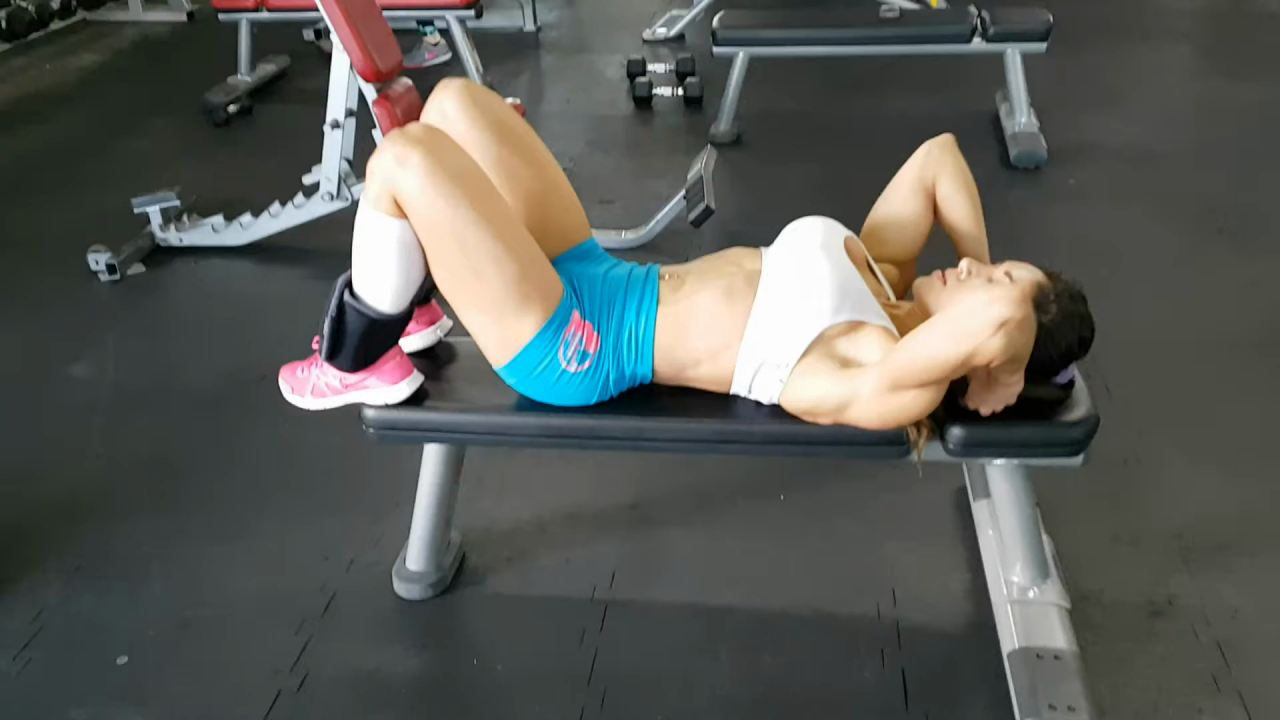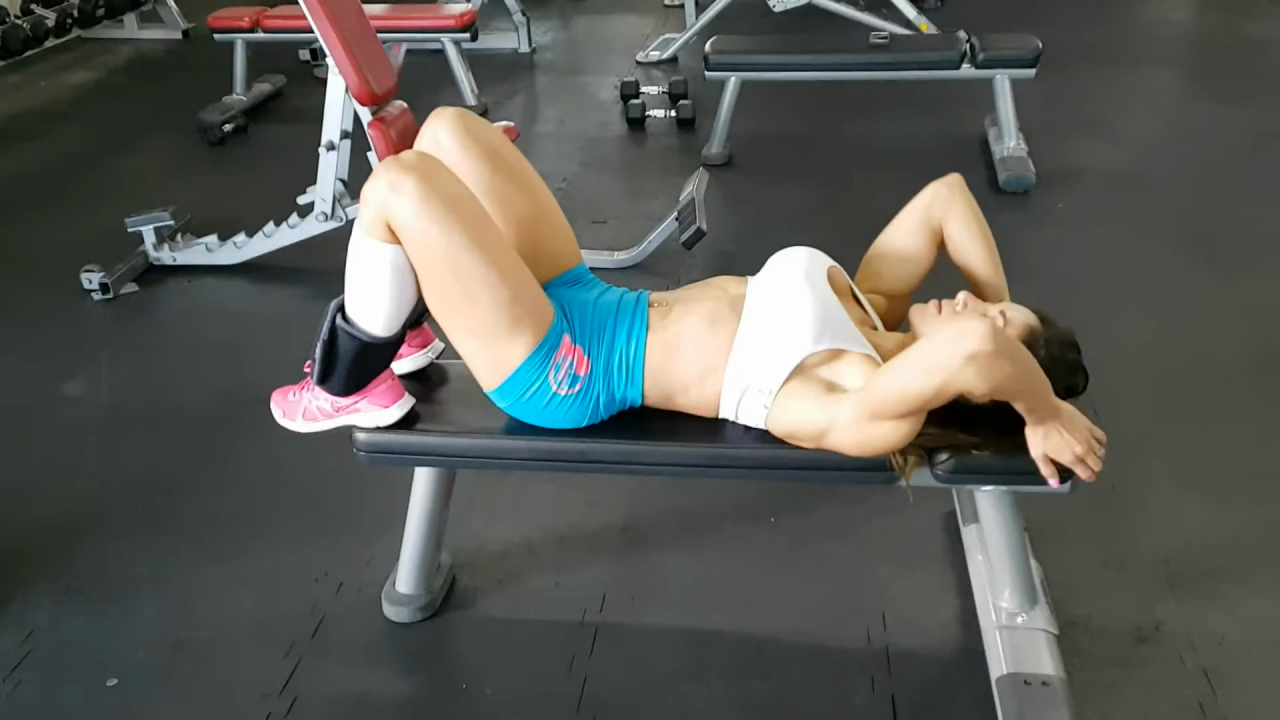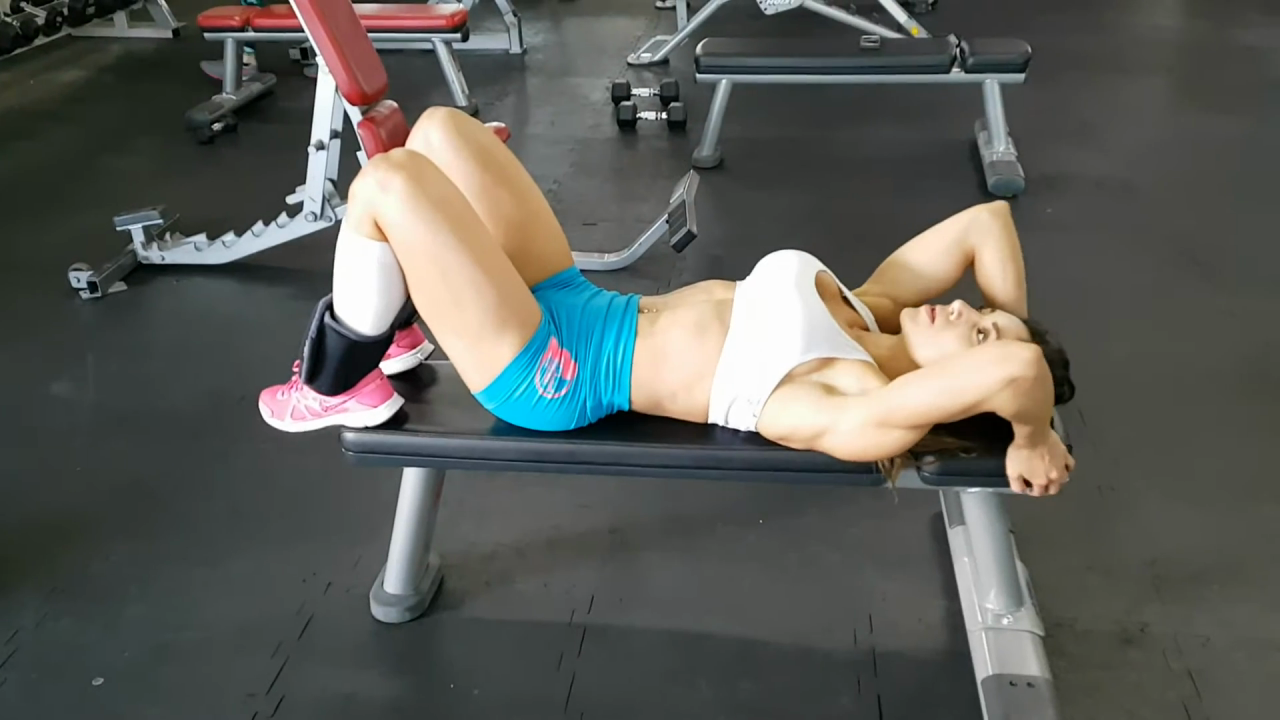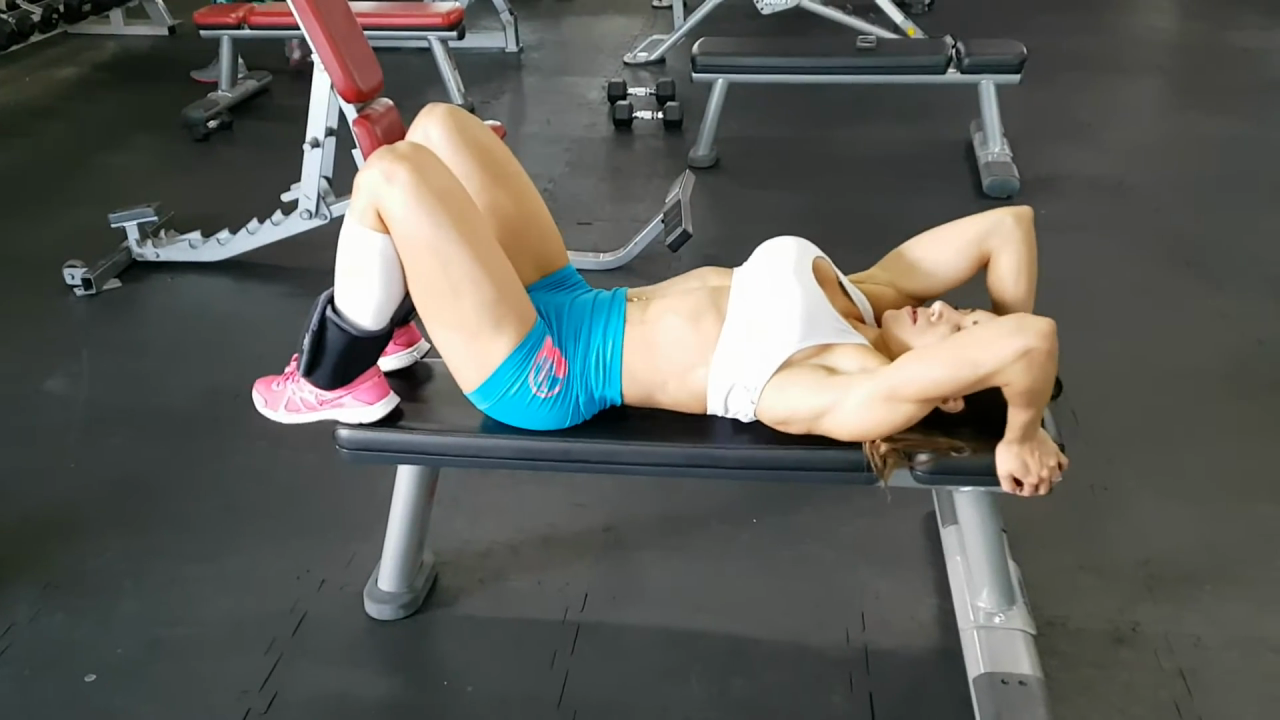
dt=0.4s
person 1, frame 1
left shoulder: (894, 387)
right shoulder: (884, 281)
left elbow: (998, 314)
right elbow: (938, 155)
left wrist: (1003, 372)
right wrist: (994, 276)
left hip: (570, 351)
right hip: (595, 286)
left knee: (403, 157)
right knee: (454, 99)
left ankle: (360, 365)
right ankle: (400, 303)
person 1, frame 2
left shoulder: (882, 411)
right shoulder: (876, 313)
left elbow: (979, 350)
right elbow: (947, 194)
left wrist: (1045, 416)
right wrist: (1012, 320)
left hip: (560, 375)
right hip: (587, 310)
left knee: (399, 183)
right knee: (446, 129)
left ankle: (352, 389)
right ankle: (400, 331)
person 1, frame 3
left shoulder: (877, 411)
right shoulder: (874, 315)
left elbow: (1021, 365)
right elbow: (988, 219)
left wrist: (1032, 437)
right wrist: (1015, 333)
left hip: (548, 378)
right hip: (575, 312)
left knee: (386, 181)
right knee: (438, 127)
left ankle: (343, 386)
right ankle: (390, 330)
person 1, frame 4
left shoulder: (868, 396)
right shoulder: (868, 304)
left elbow: (1033, 339)
right elbow: (1010, 222)
left wrist: (1024, 433)
right wrist: (1019, 337)
left hip: (539, 378)
right hip: (568, 310)
left knee: (391, 173)
right knee: (439, 125)
left ankle: (339, 381)
right ankle: (386, 327)
